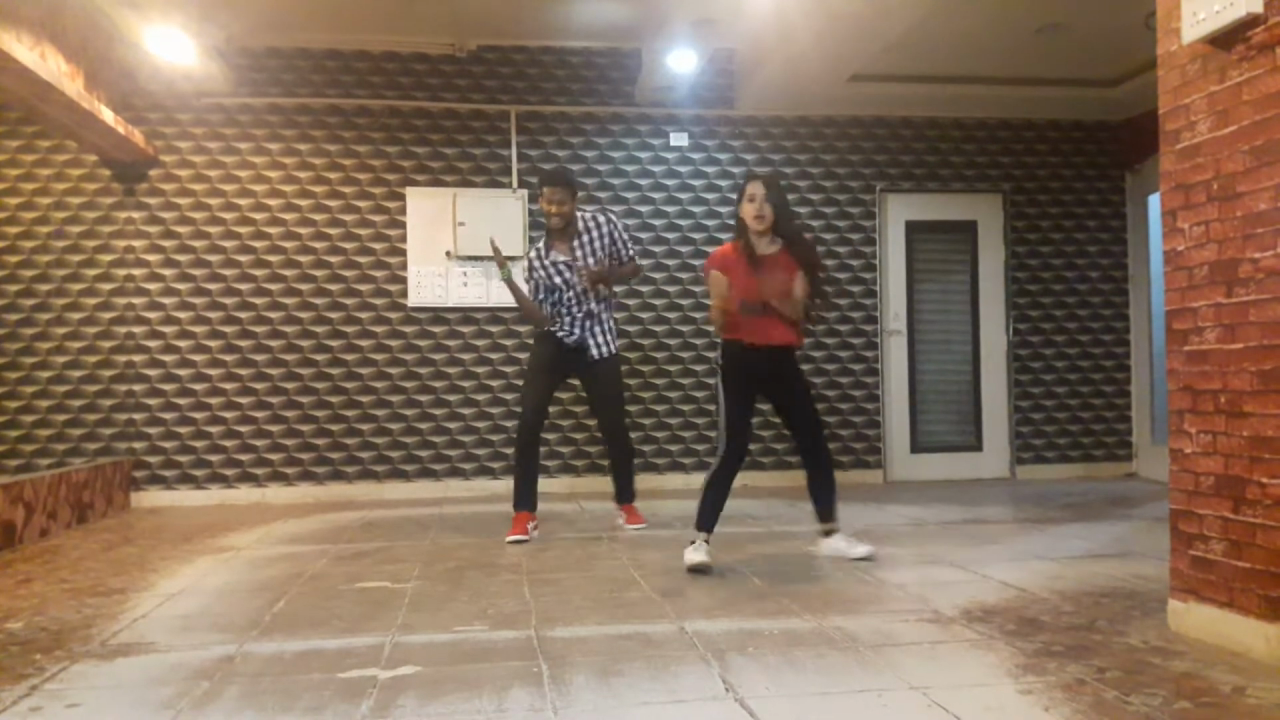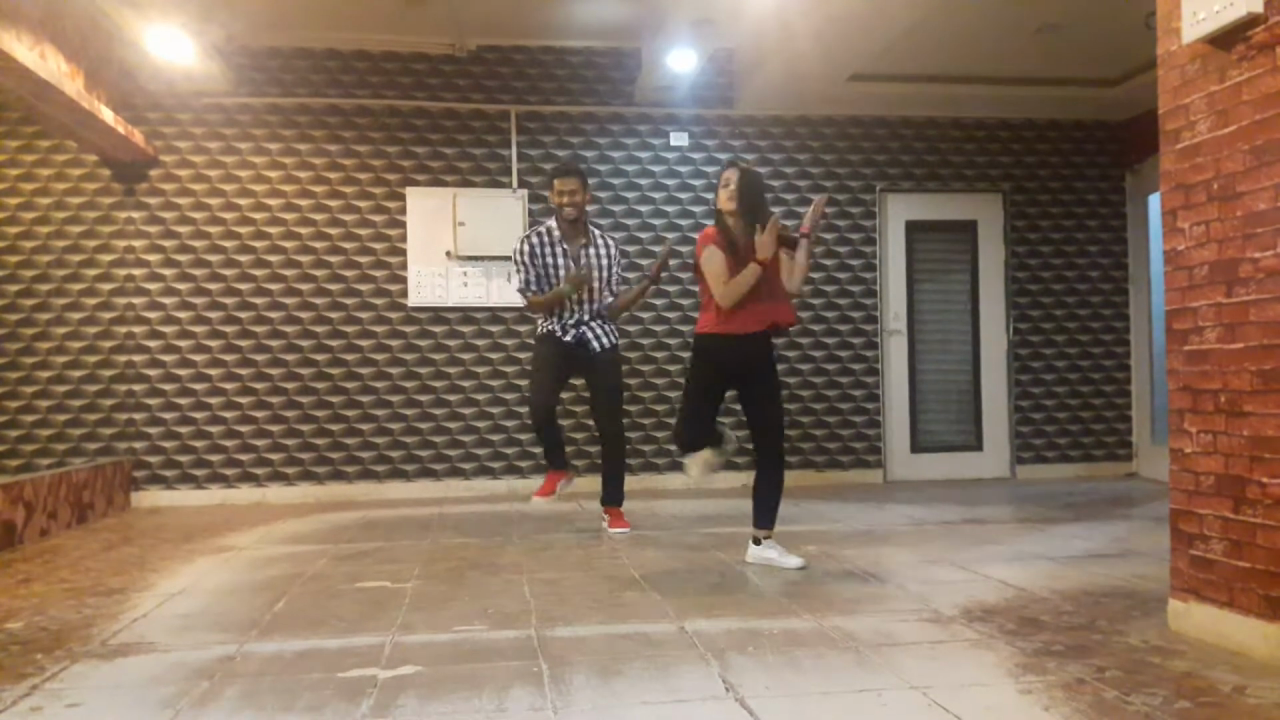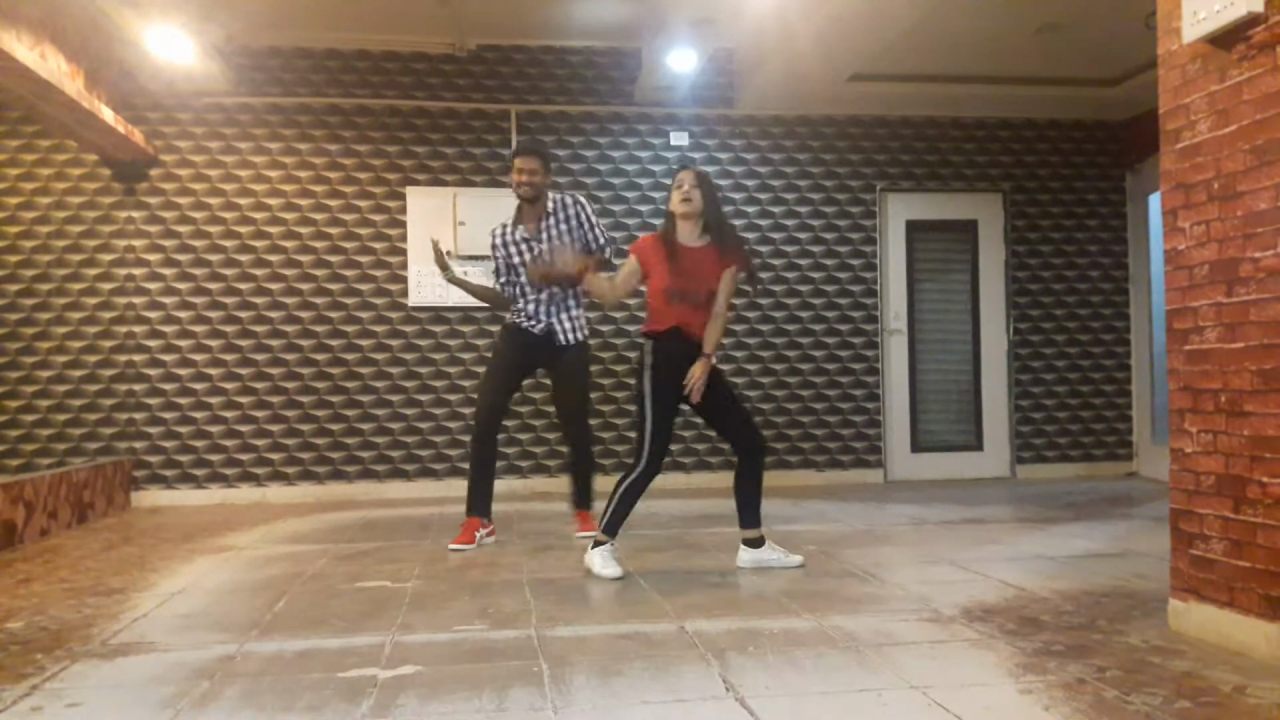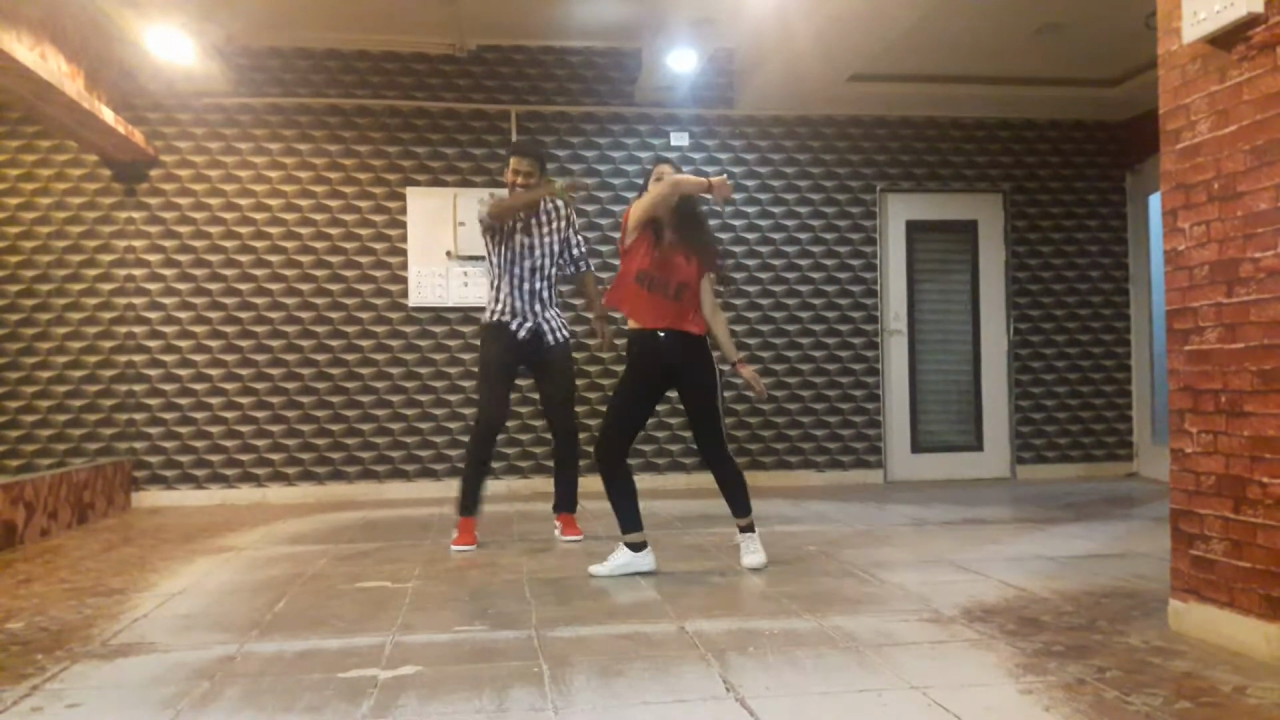
dt=0.3s
person 1, frame 1
left shoulder: (796, 254)
right shoulder: (725, 259)
left elbow: (797, 311)
right elbow: (719, 323)
left wrist: (780, 299)
right wrist: (723, 308)
left hip: (781, 359)
right hip: (740, 359)
left knee: (815, 445)
right knee: (732, 451)
left ankle: (831, 535)
right ankle: (700, 542)
person 1, frame 2
left shoulder: (769, 238)
right shoulder: (710, 240)
left elbow: (792, 286)
right elbow: (724, 297)
left wrist: (805, 234)
right wrist: (760, 259)
left hip: (758, 350)
right hip: (714, 348)
left knee: (771, 449)
right knee: (689, 433)
left ankle: (762, 540)
right ankle: (713, 443)
person 1, frame 3
left shoulder: (726, 252)
right shoulder: (651, 247)
left elbow: (719, 310)
right elbow: (614, 292)
left wrist: (706, 359)
right wrist: (583, 274)
left hip: (700, 358)
right hip: (662, 354)
left knee: (751, 444)
right knee: (650, 458)
left ankle: (753, 545)
right ankle: (601, 545)
person 1, frame 4
left shoulder: (696, 246)
right shoulder: (637, 230)
left elbow: (710, 309)
right elbow: (659, 188)
left wrist: (738, 360)
right wrist: (707, 181)
left hip: (690, 350)
right hip: (645, 350)
left knee: (713, 449)
right knee: (608, 449)
left ankle: (747, 532)
right ankle: (636, 548)
person 2, frame 1
left shoulder: (602, 223)
right shoulder: (537, 258)
left elbow: (632, 266)
right elbow: (541, 318)
left wrist: (606, 275)
right wrist: (509, 281)
left hip: (598, 342)
right hip: (554, 341)
left knee: (614, 427)
right knee: (530, 420)
left ankle: (626, 503)
right ankle: (524, 514)
person 2, frame 2
left shoulder: (604, 243)
right shoulder: (532, 242)
left elbow: (615, 304)
right elbow: (534, 302)
left wrist: (650, 278)
right wrist: (566, 289)
left hip: (598, 339)
right hip: (555, 340)
left knee: (611, 427)
right knee: (540, 407)
left ankle: (612, 506)
right ankle: (558, 468)
person 2, frame 3
left shoulder: (573, 207)
right shoulder: (501, 235)
left elbow: (600, 255)
right elbow: (504, 299)
right wrist: (455, 279)
left hip: (565, 331)
right hip: (520, 331)
left knee: (575, 424)
right knee: (485, 419)
left ankle: (583, 508)
right ankle: (478, 520)
person 2, frame 4
left shoulder: (559, 214)
right shoulder: (501, 213)
left elbow: (582, 268)
right elbow: (492, 214)
left wrist: (601, 314)
right wrist: (546, 191)
left hip: (547, 329)
right hip: (505, 327)
left knee: (564, 423)
right knee: (489, 421)
left ankle: (565, 512)
right ankle: (466, 515)
